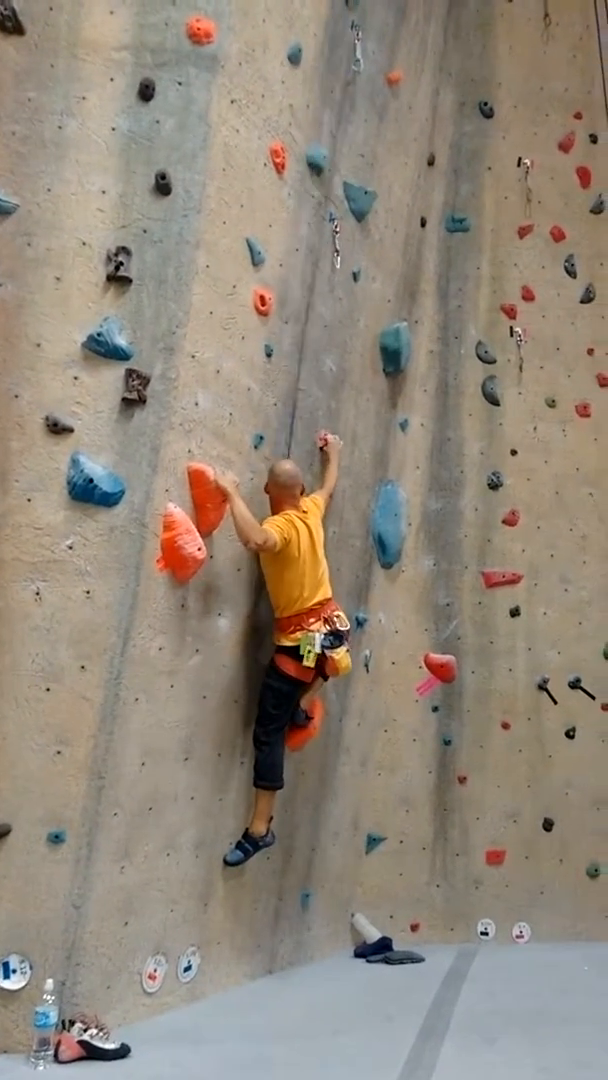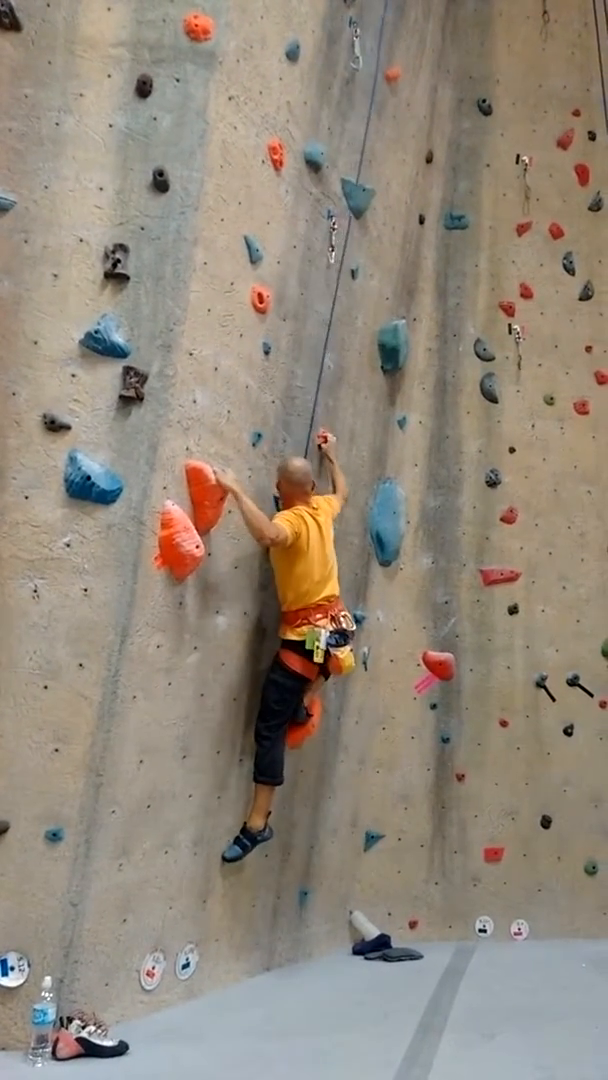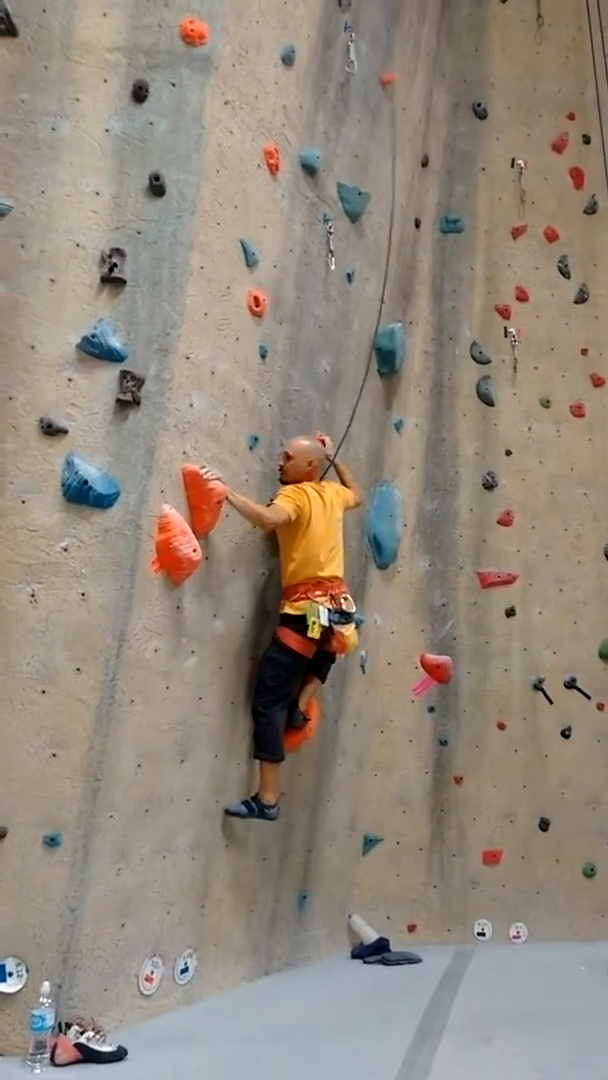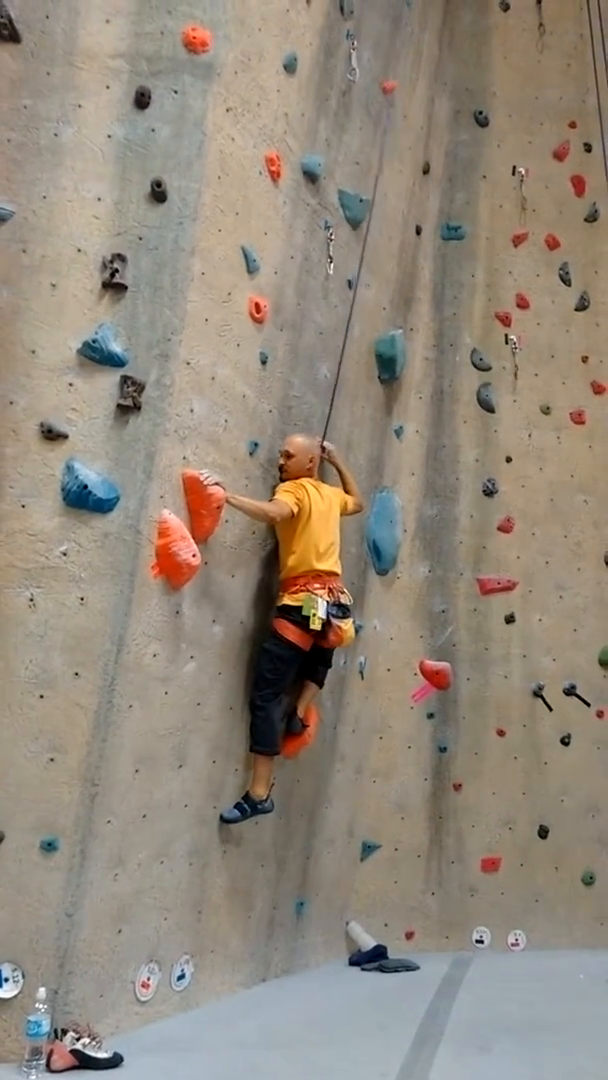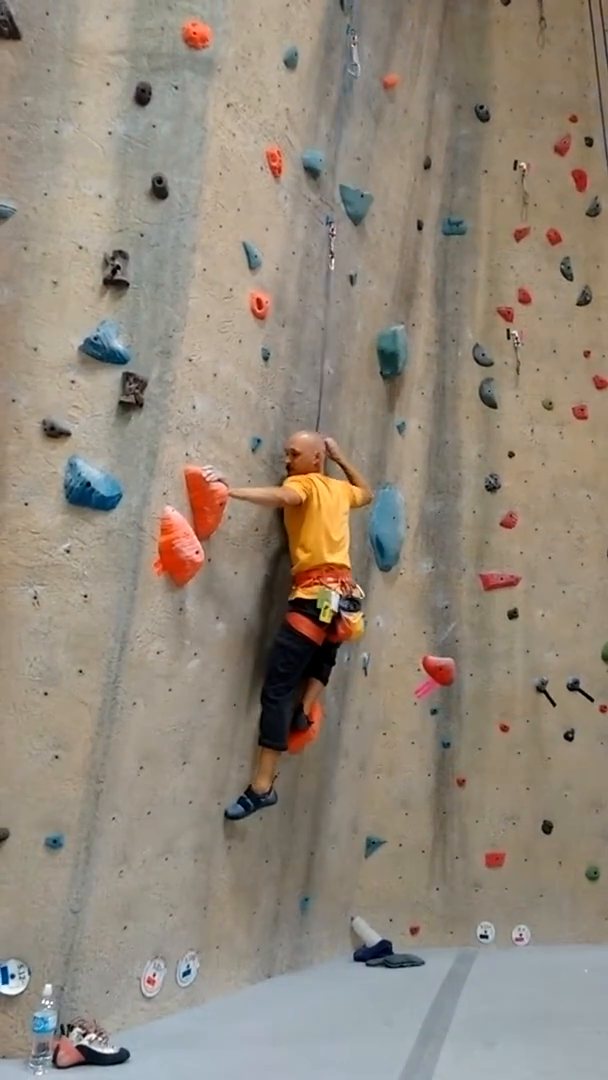
dt=0.5s
person 1, frame 1
left shoulder: (281, 527)
right shoulder: (312, 510)
left elbow: (254, 540)
right elbow: (329, 485)
left wrist: (232, 493)
right wrist: (332, 452)
left hip: (299, 638)
right hip: (331, 626)
left knee: (268, 732)
left ankle: (260, 828)
right ankle: (304, 706)
person 1, frame 2
left shoulder: (292, 520)
right shoulder: (323, 508)
left elbow: (267, 534)
right elbow: (342, 493)
left wrist: (236, 490)
right wrist: (331, 458)
left hip: (305, 633)
right hip: (335, 623)
left knee: (270, 726)
left ankle: (257, 824)
right ankle: (305, 703)
person 1, frame 3
left shoulder: (295, 495)
right shoulder: (334, 493)
left elbow: (268, 518)
right elbow: (357, 495)
left wrist: (226, 493)
right wrist: (335, 459)
left hip: (305, 609)
right hip: (337, 605)
left knee: (267, 701)
right knee: (323, 655)
left ankle: (267, 798)
right ankle: (301, 705)
person 1, frame 4
left shoulder: (294, 490)
right shoulder: (330, 493)
left elbow: (273, 513)
right elbow: (357, 502)
left wrist: (227, 496)
right wrist: (338, 463)
left hip: (303, 601)
right hip: (334, 600)
left knee: (266, 695)
right knee: (318, 658)
left ankle: (259, 794)
right ankle: (299, 713)
person 1, frame 5
left shoulder: (301, 484)
right shoulder: (339, 488)
left elbow: (283, 496)
right elbow: (366, 493)
left wrist: (231, 491)
right wrist: (341, 459)
left hip: (316, 596)
right hip: (344, 594)
left knee: (277, 689)
right knee: (322, 656)
left ankle: (262, 787)
right ankle: (305, 709)
